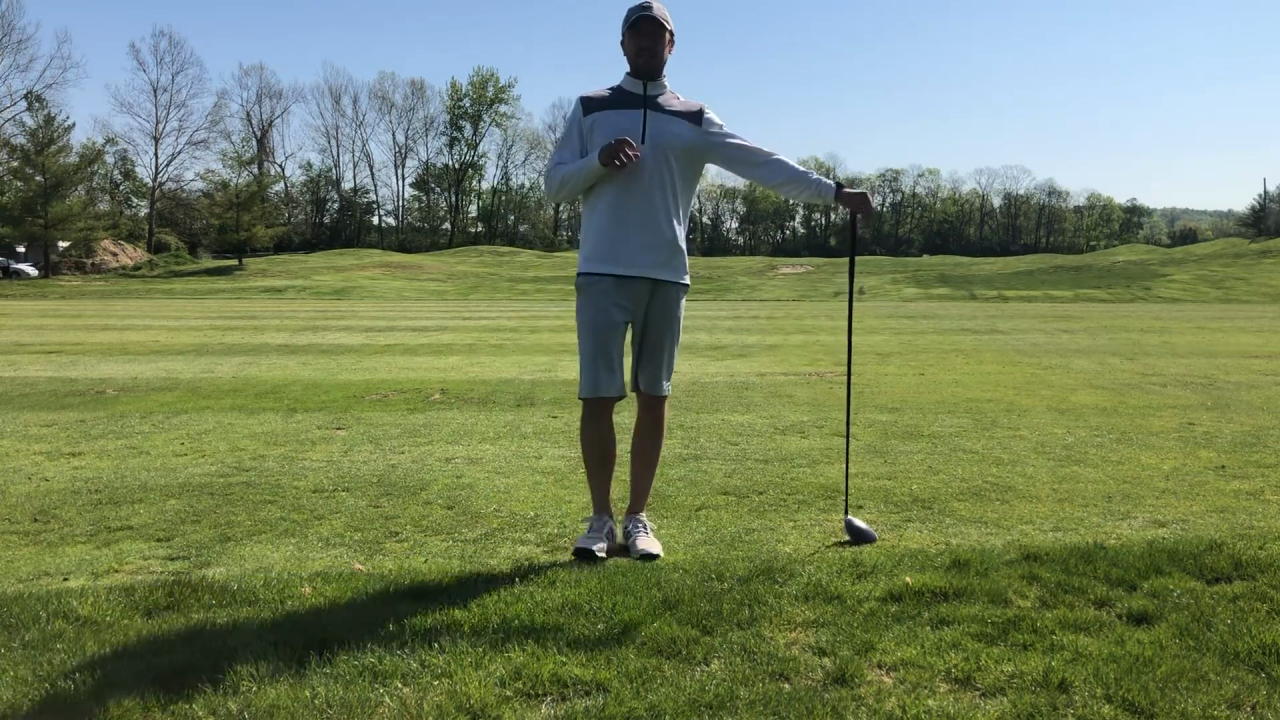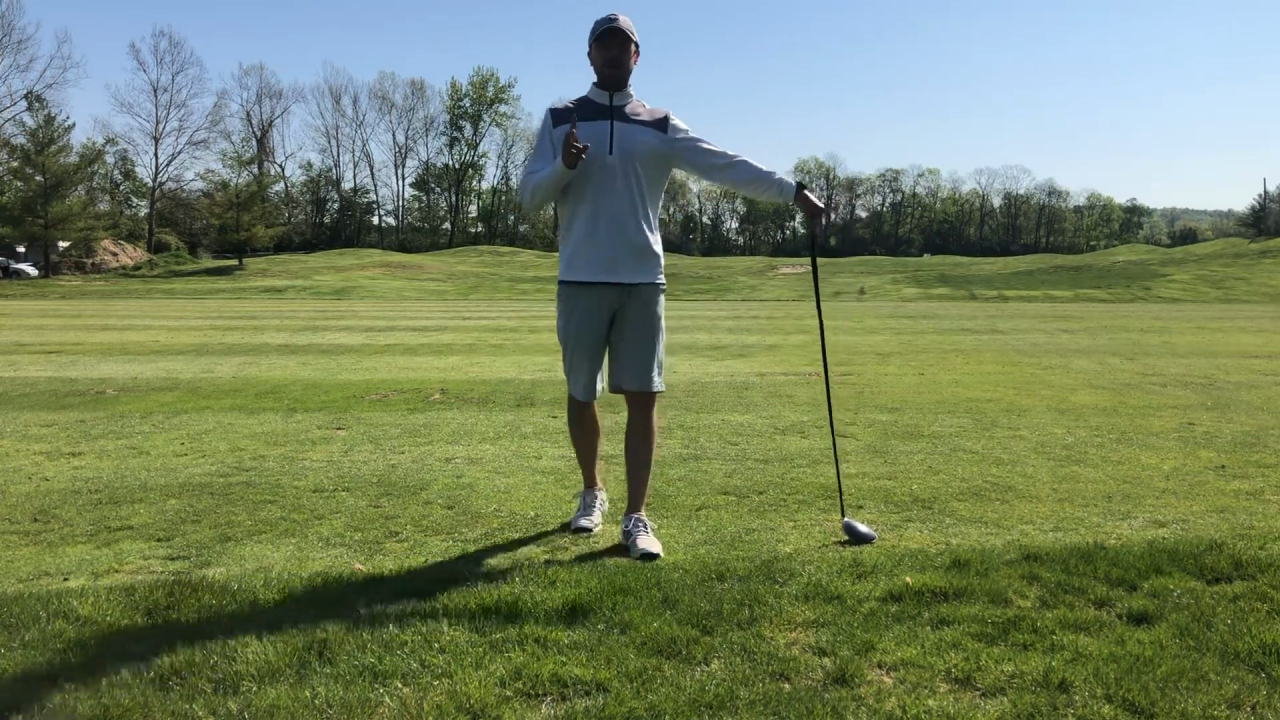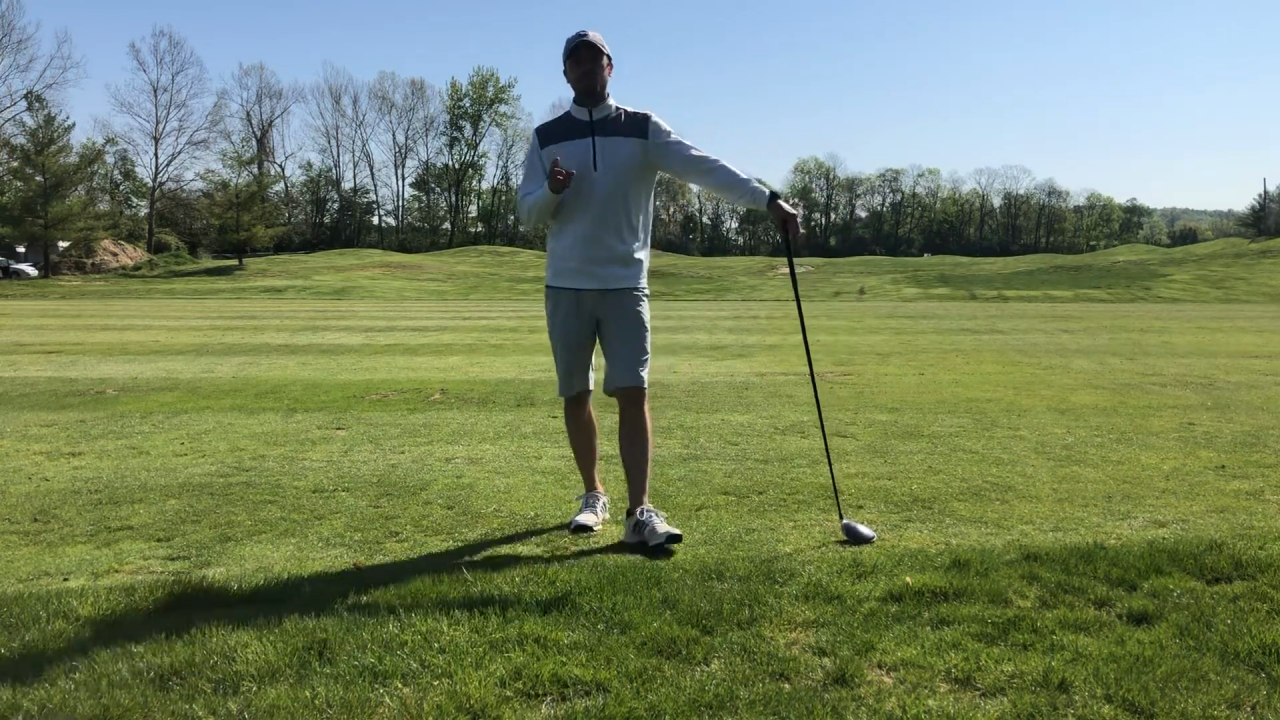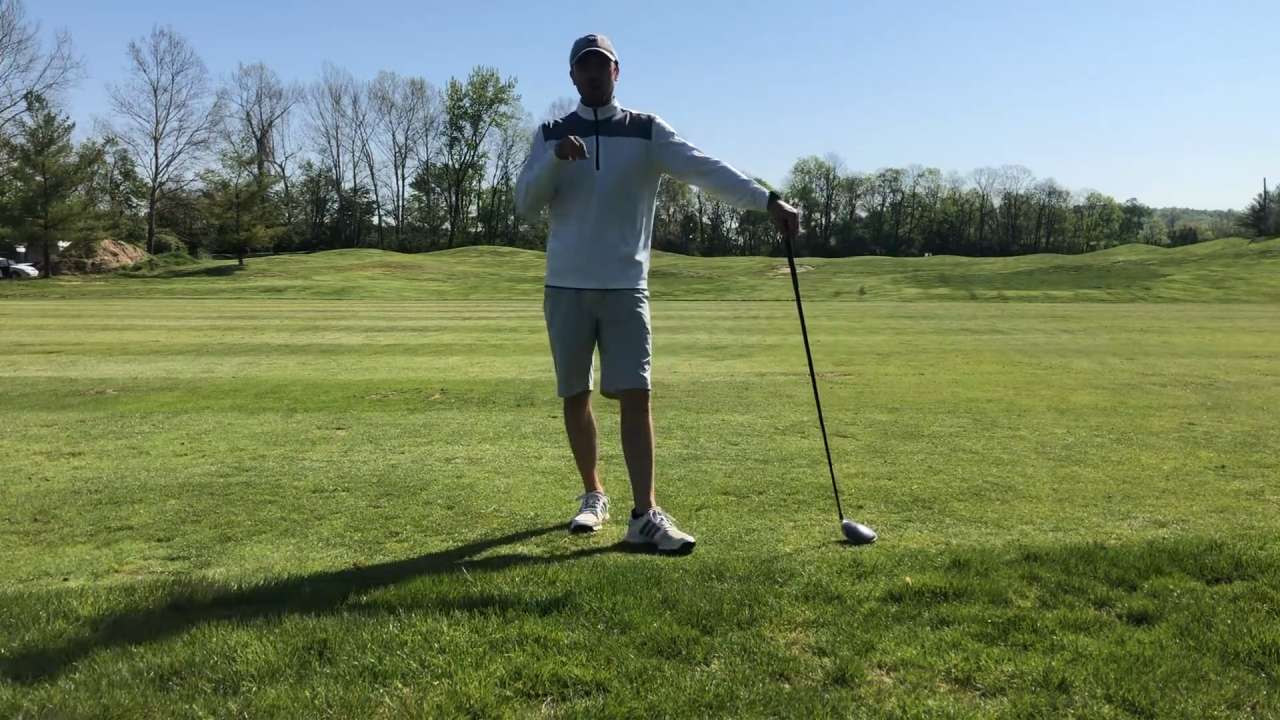
dt=0.7s
person 1, frame 1
left shoulder: (694, 119)
right shoulder: (589, 108)
left elbow: (764, 164)
right elbow: (555, 185)
left wrist: (833, 190)
right wrist: (599, 160)
left hip: (666, 275)
right hip: (603, 273)
left knee: (653, 398)
right knee: (598, 397)
left ankle: (637, 517)
right ankle: (601, 518)
person 1, frame 2
left shoulder: (660, 125)
right shoulder: (560, 119)
left elbow: (726, 165)
right elbow: (529, 196)
left wrist: (792, 190)
right wrist: (564, 164)
left hip: (642, 279)
right hip: (582, 279)
left knee: (642, 397)
right knee: (581, 394)
left ankle: (637, 517)
right ankle: (592, 492)
person 1, frame 3
left shoulder: (643, 128)
right shoulder: (546, 137)
left elbow: (704, 167)
right elbow: (527, 213)
left wrist: (766, 199)
right wrist: (551, 190)
left hip: (624, 284)
right hip: (566, 286)
left knee: (632, 393)
right knee: (576, 394)
left ankle: (640, 513)
right ankle: (594, 496)
person 1, frame 4
left shoulder: (647, 131)
right shoulder: (551, 134)
left elbow: (707, 169)
right elbow: (524, 203)
left wrist: (767, 200)
right wrist: (554, 160)
left hip: (625, 285)
right hip: (566, 285)
left knee: (635, 395)
right knee: (575, 394)
left ankle: (645, 514)
right ankle: (593, 496)
